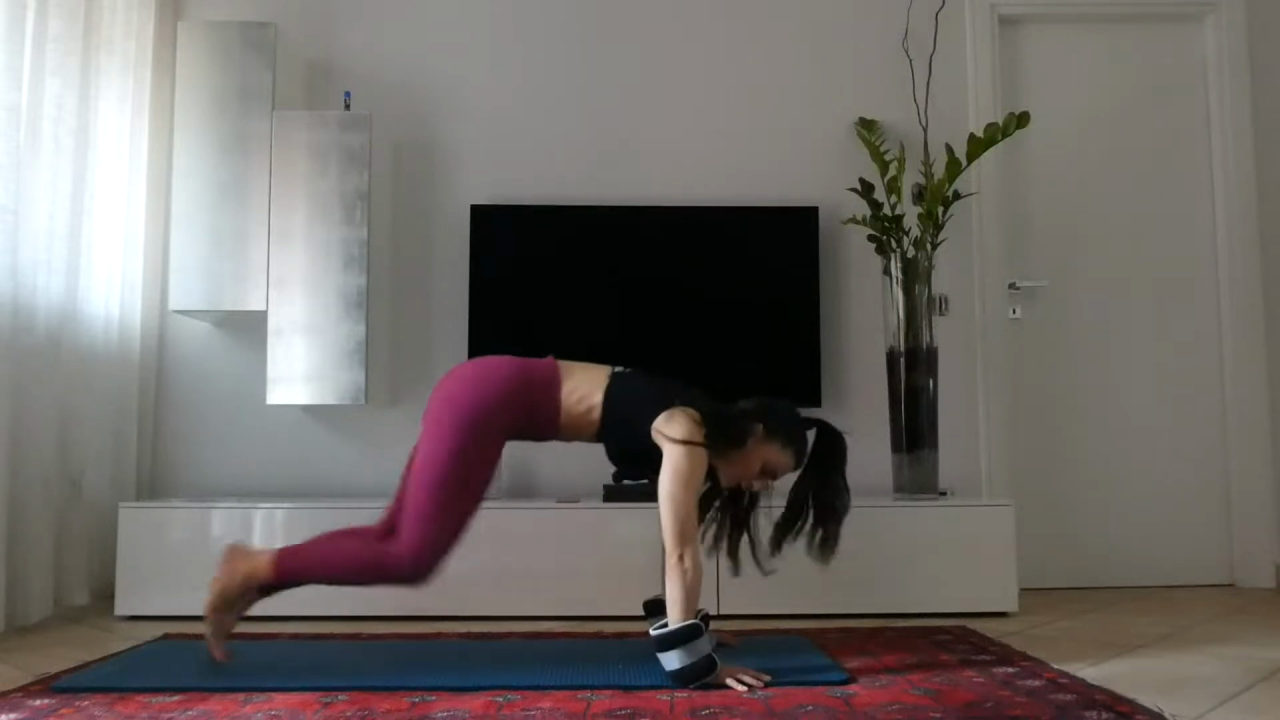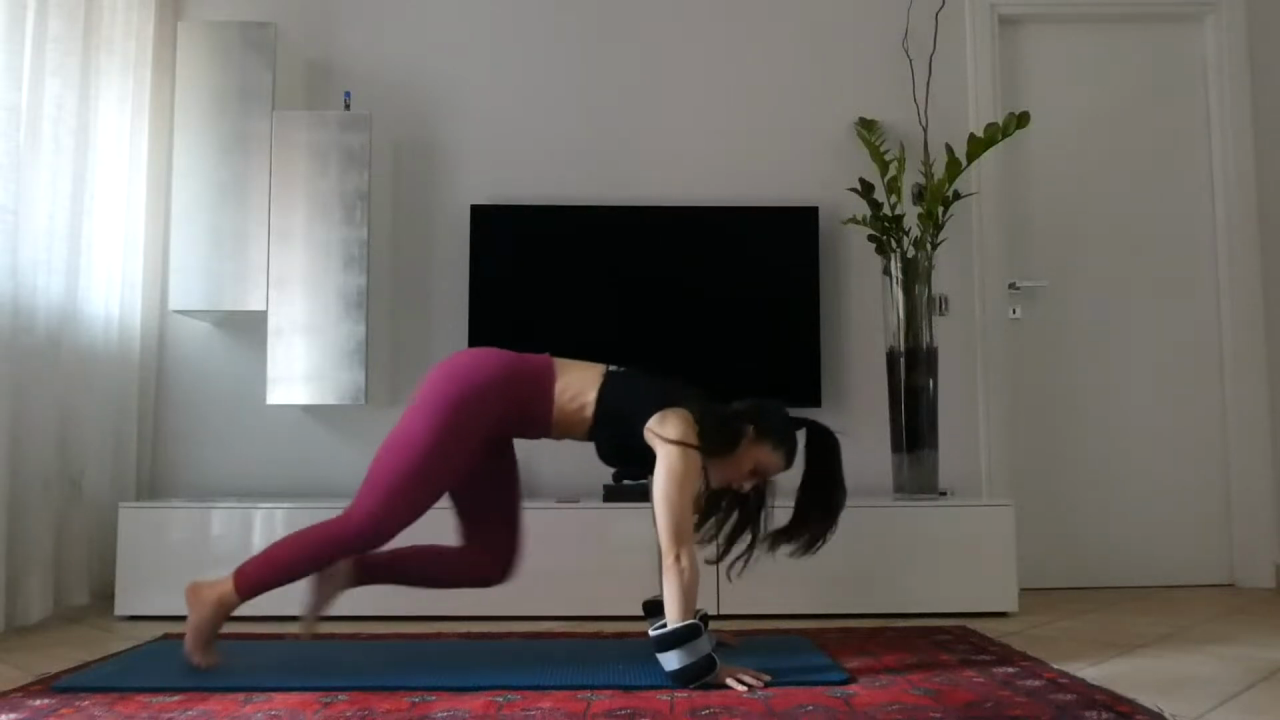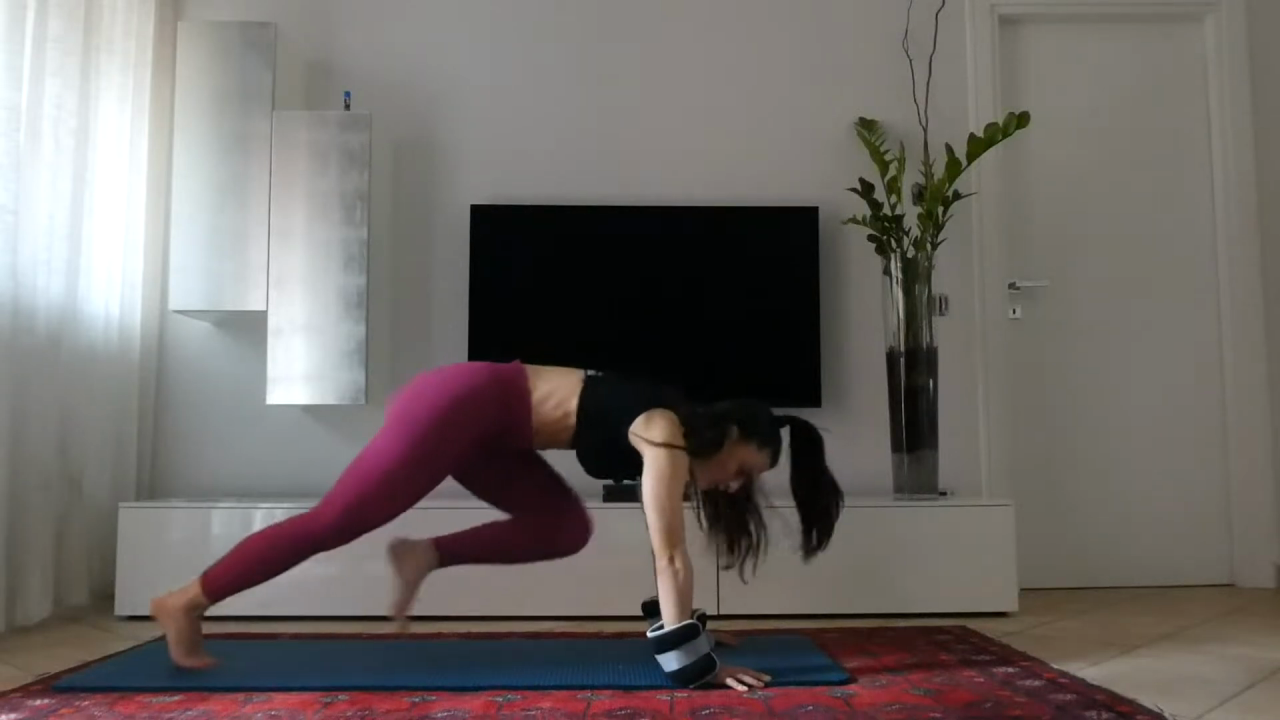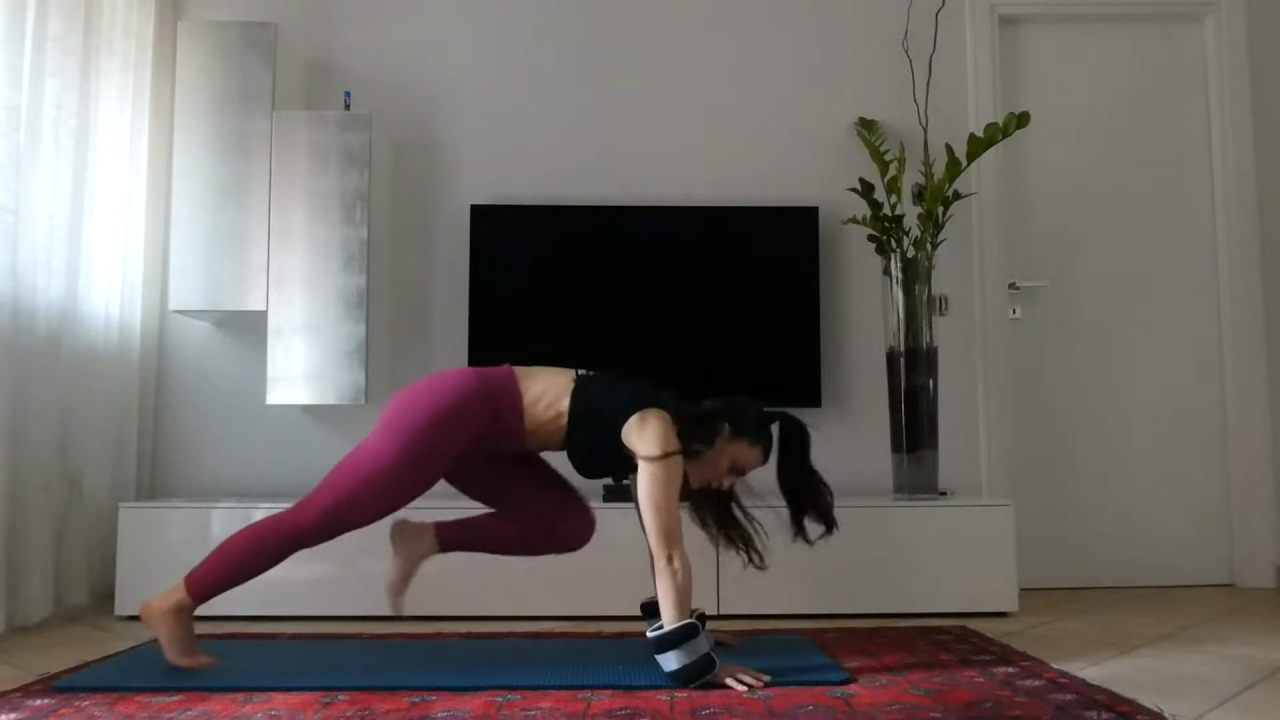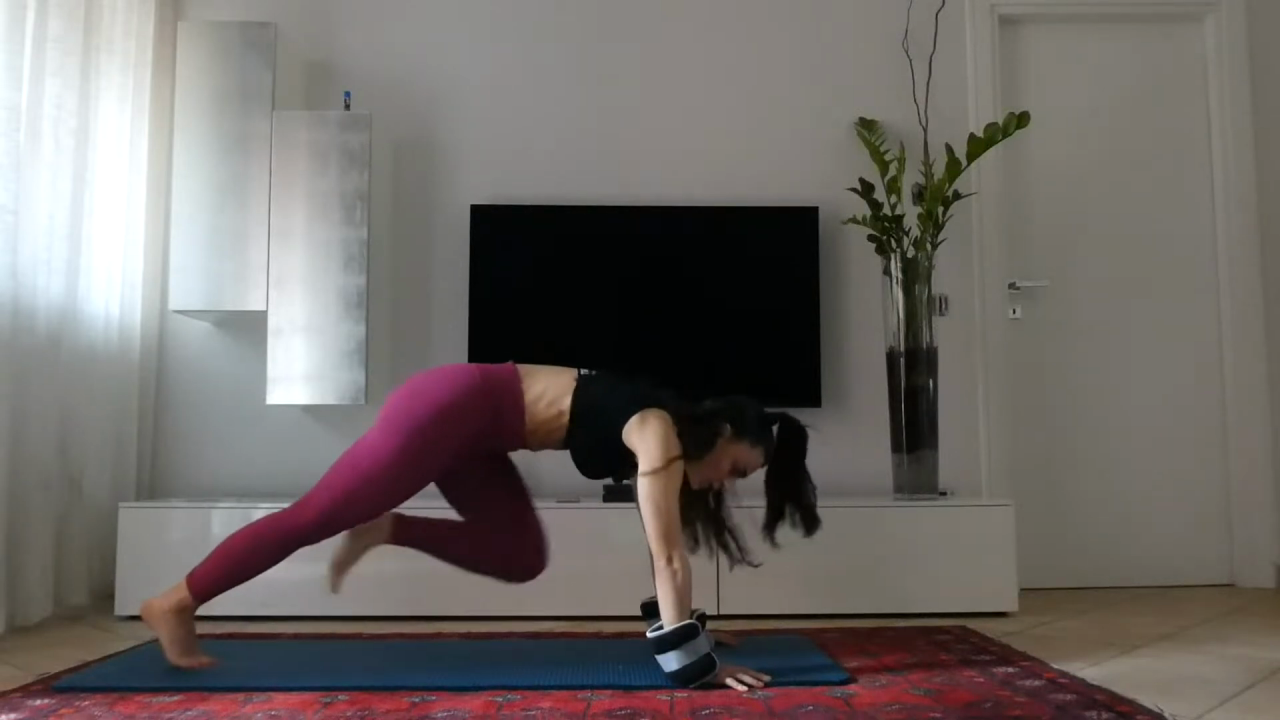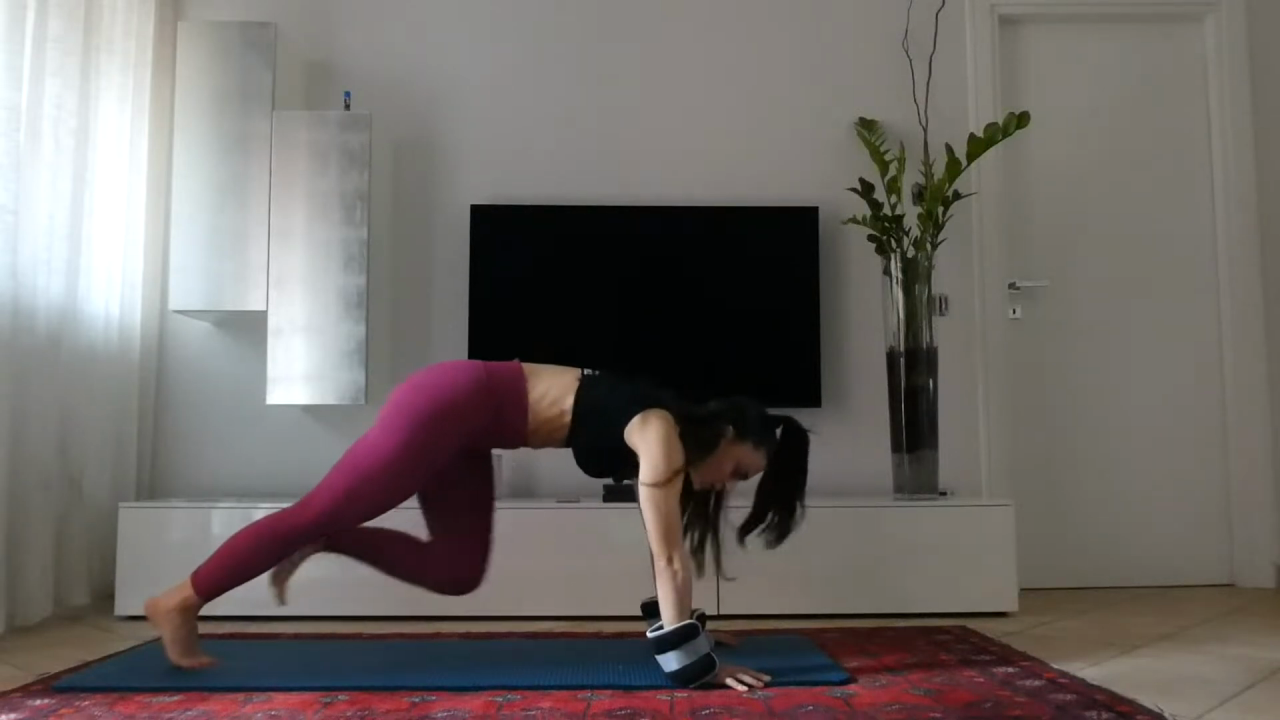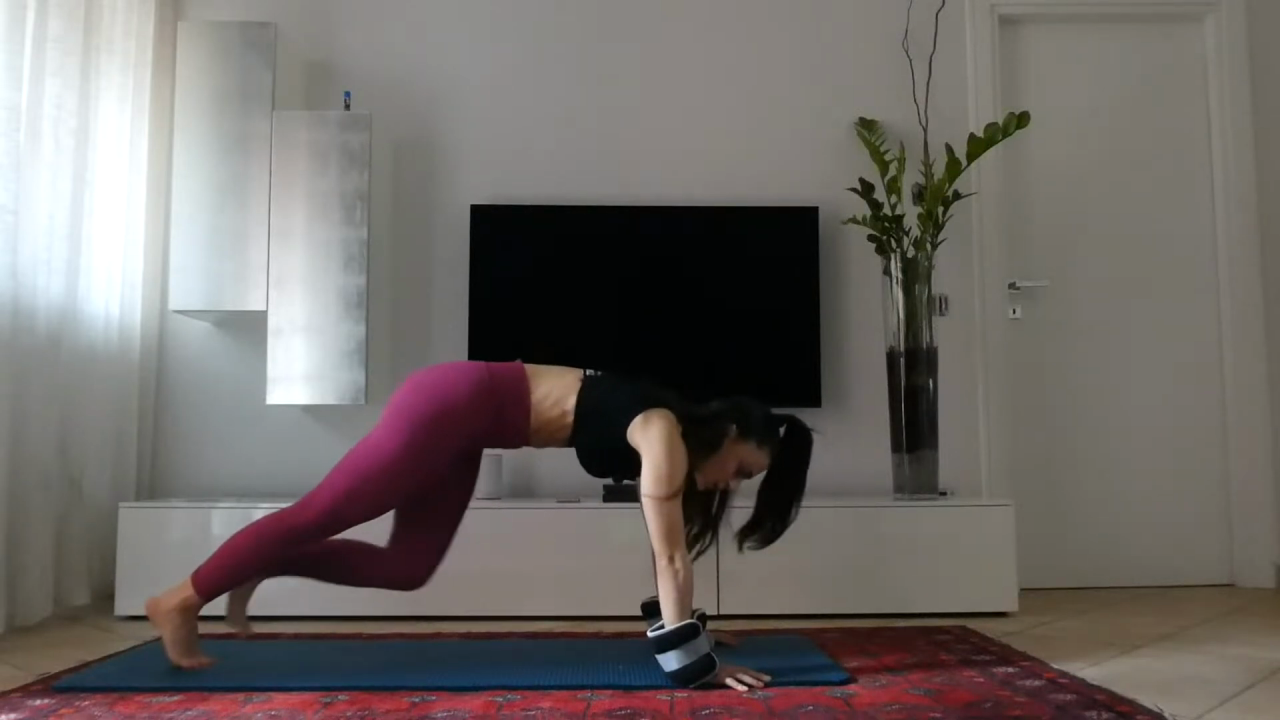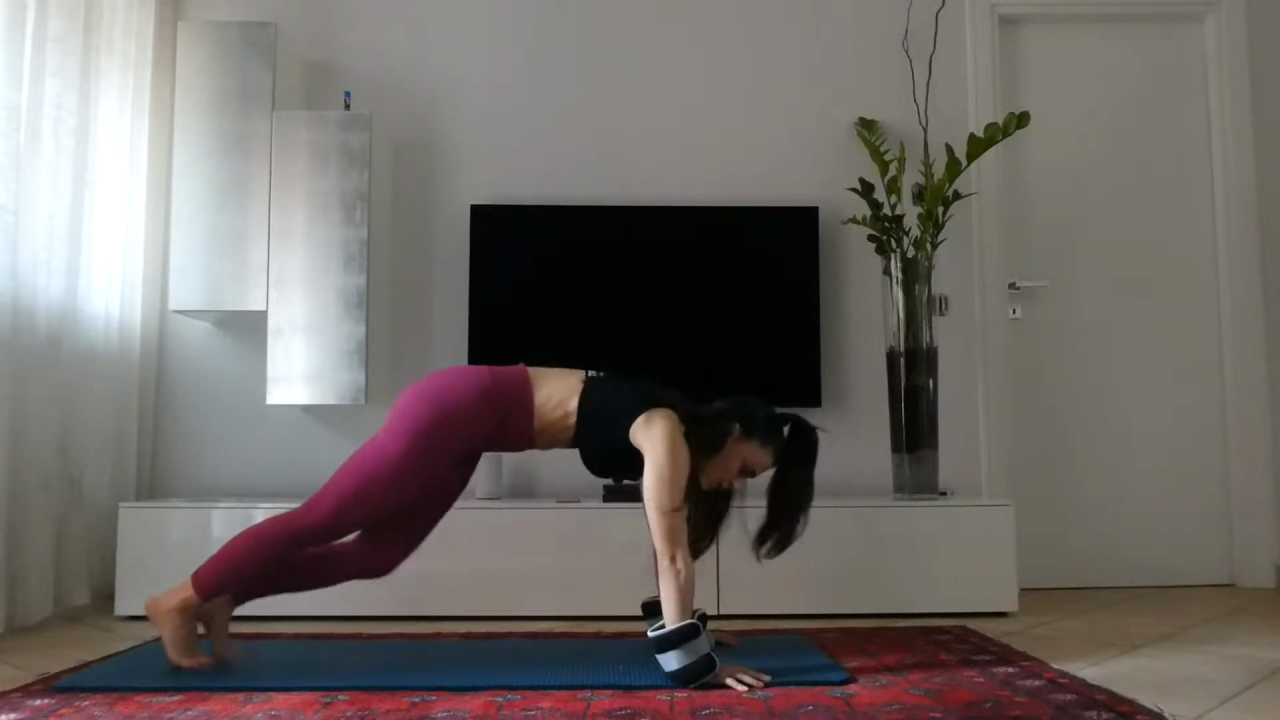
dt=0.1s
person 1, frame 1
left shoulder: (699, 436)
right shoulder: (690, 433)
left elbow: (682, 554)
right elbow: (679, 555)
left wrist: (691, 636)
right wrist: (692, 658)
left hip: (491, 400)
right hip: (485, 395)
left knee: (402, 537)
right knee: (412, 557)
left ankle: (254, 573)
right ankle: (255, 569)
person 1, frame 2
left shoulder: (691, 436)
right shoulder: (683, 433)
left elbow: (676, 552)
right elbow: (676, 554)
left wrist: (688, 636)
right wrist: (691, 659)
left hip: (486, 398)
right hip: (474, 390)
left knee: (492, 565)
right knee: (368, 522)
left ankle: (349, 570)
right ankle: (219, 596)
person 1, frame 3
left shoulder: (673, 433)
right shoulder: (669, 433)
left elbow: (670, 557)
right elbow: (669, 557)
left wrist: (691, 635)
right wrist: (691, 657)
left hip: (476, 419)
right hip: (458, 404)
left knee: (566, 528)
right knee: (329, 523)
left ankle: (429, 555)
right ankle: (182, 604)
person 1, frame 4
left shoulder: (667, 436)
right shoulder: (662, 434)
left elbow: (664, 556)
right elbow: (667, 557)
left wrist: (690, 636)
right wrist: (690, 658)
left hip: (469, 425)
right hip: (451, 411)
left knee: (570, 523)
right knee: (315, 517)
left ankle: (428, 538)
right ankle: (172, 605)
person 1, frame 5
left shoulder: (667, 436)
right shoulder: (660, 433)
left elbow: (668, 553)
right elbow: (666, 557)
left wrist: (688, 637)
right wrist: (691, 658)
left hip: (464, 418)
right hip: (451, 407)
left knee: (523, 556)
right knee: (317, 514)
left ankle: (387, 528)
right ankle: (175, 604)
person 1, frame 6
left shoulder: (669, 438)
right shoulder: (662, 433)
left elbow: (669, 553)
right elbow: (667, 557)
left wrist: (688, 640)
right wrist: (691, 660)
left hip: (466, 416)
right hip: (454, 404)
left knee: (458, 573)
right knee: (320, 512)
left ankle: (320, 545)
right ankle: (178, 604)
person 1, frame 7
left shoulder: (674, 438)
right shoulder: (667, 433)
left elbow: (671, 554)
right elbow: (669, 558)
left wrist: (689, 639)
right wrist: (693, 660)
left hip: (465, 416)
right hip: (455, 403)
left knee: (407, 568)
right knee: (319, 514)
left ankle: (261, 563)
right ankle: (179, 602)
person 1, frame 8
left shoulder: (677, 438)
right shoulder: (670, 433)
left elbow: (673, 552)
right elbow: (671, 557)
left wrist: (687, 641)
right wrist: (692, 660)
left hip: (468, 419)
right hip: (459, 407)
left knee: (374, 554)
right knee: (322, 518)
left ankle: (226, 595)
right ankle: (180, 602)
